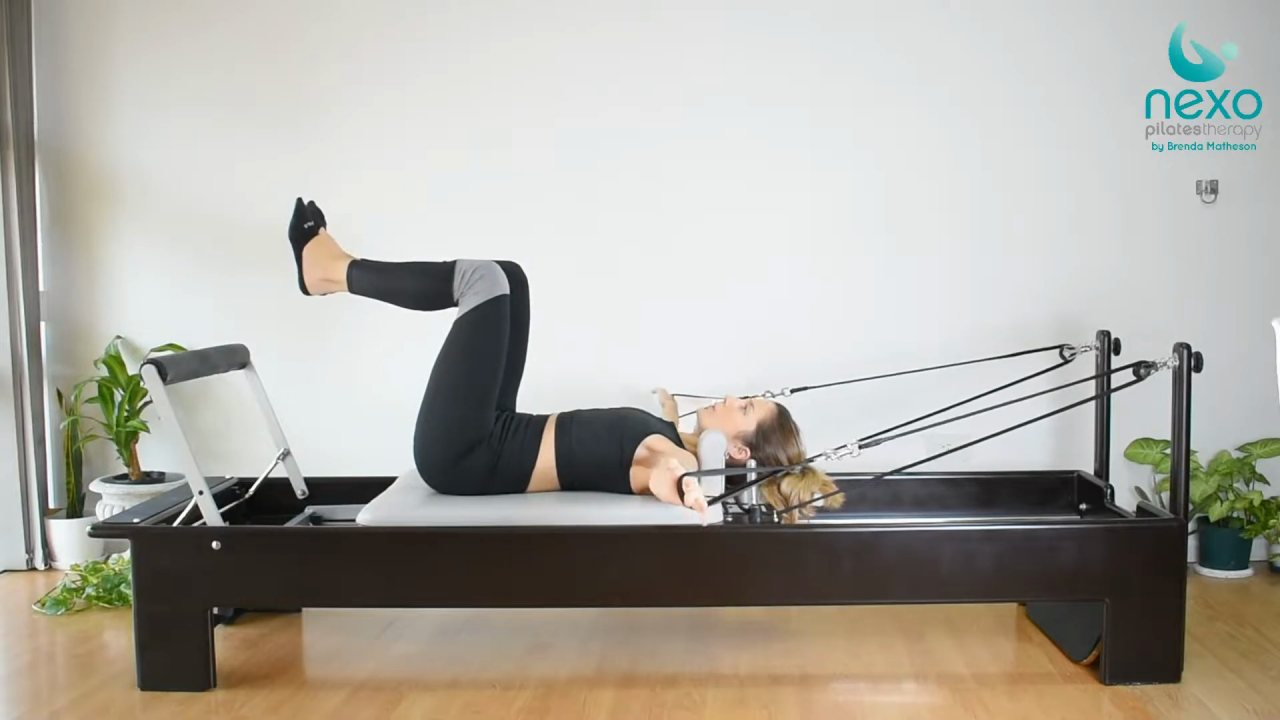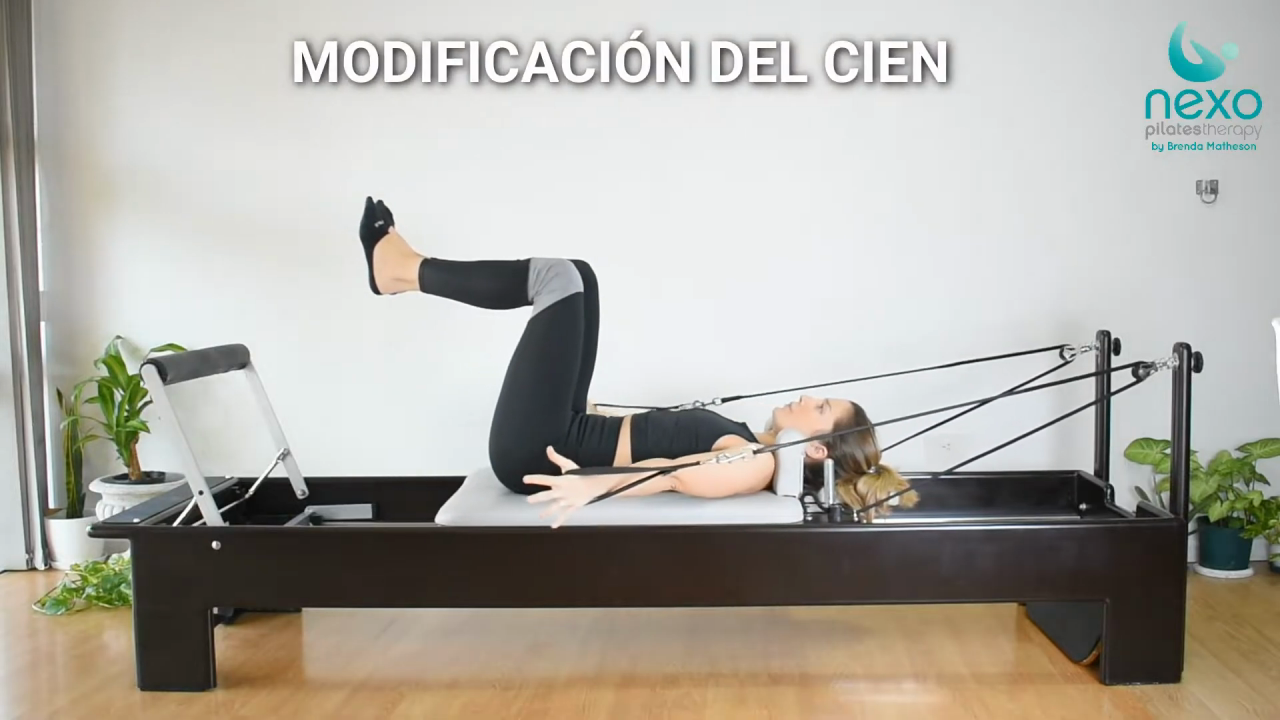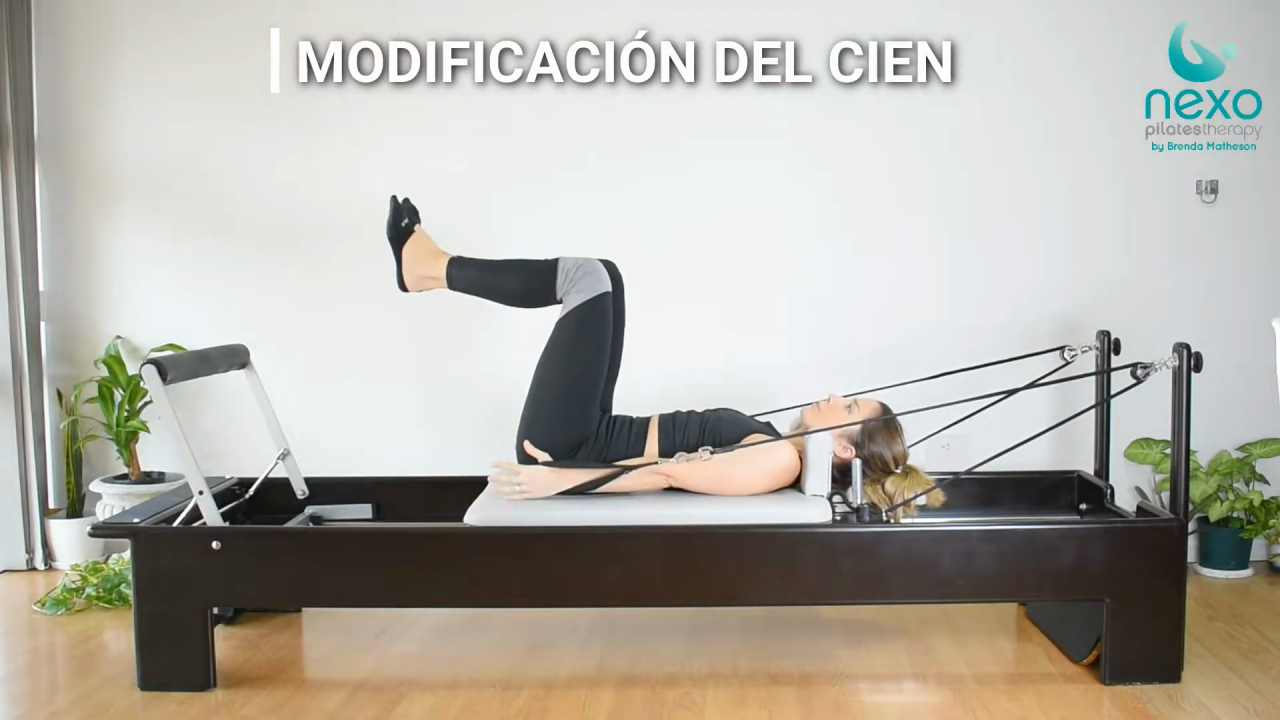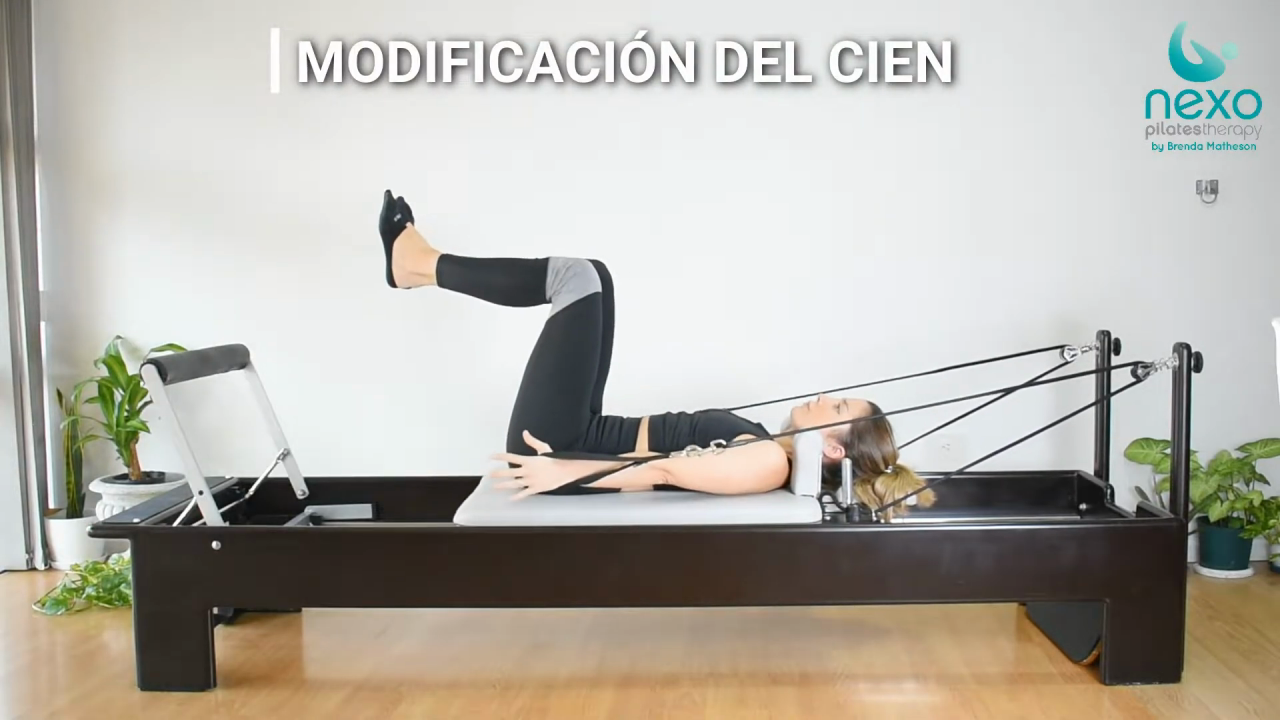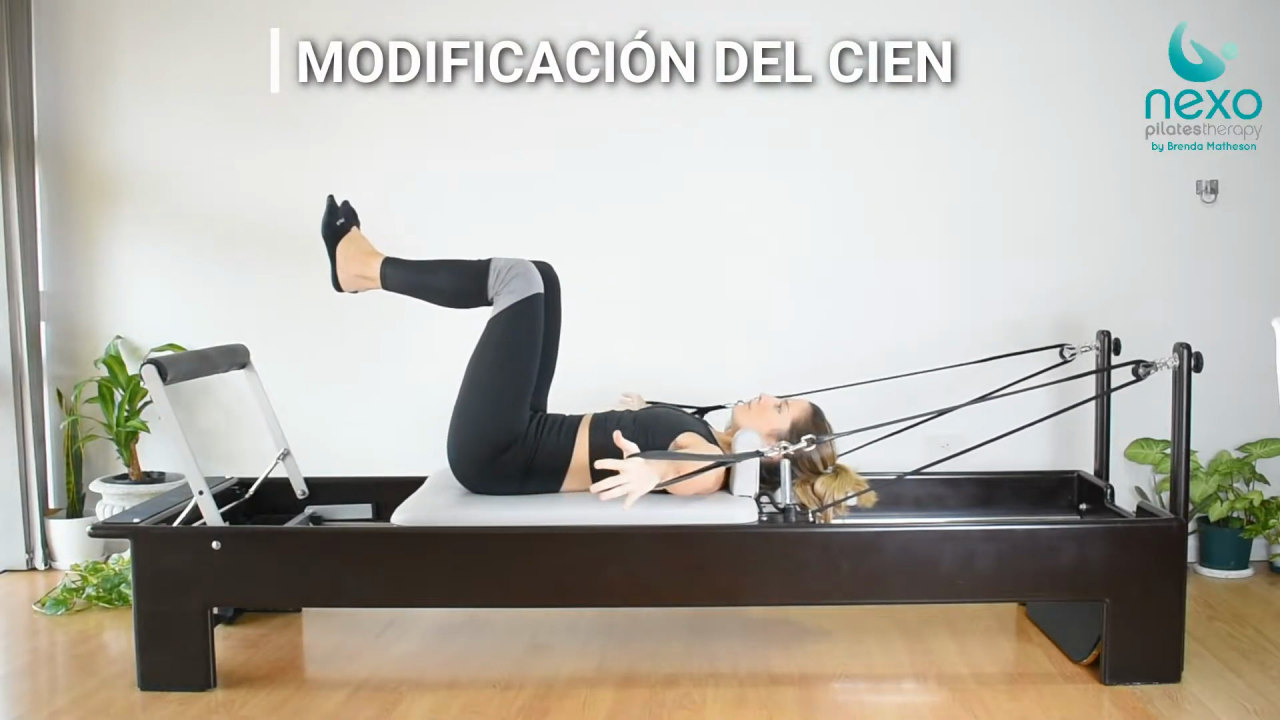
dt=1s
person 1, frame 1
left shoulder: (683, 465)
right shoulder: (681, 445)
left elbow: (662, 477)
left wrist: (677, 486)
right wrist: (669, 405)
left hip: (464, 459)
right hip: (493, 443)
left knee: (484, 279)
right knee: (505, 277)
left ankle: (336, 270)
right ankle: (340, 273)
person 1, frame 2
left shoulder: (757, 466)
right shoulder: (749, 444)
left elbow: (674, 474)
left wrist: (591, 486)
right wrist: (604, 410)
left hip: (536, 454)
right hip: (566, 443)
left knee: (559, 278)
right knee: (573, 277)
left ankle: (407, 271)
right ankle: (409, 273)
person 1, frame 3
left shoulder: (781, 463)
right shoulder: (774, 444)
left elbow: (669, 474)
left wrist: (563, 479)
left hip: (567, 452)
right hip: (590, 442)
left knee: (586, 278)
right knee: (599, 276)
left ankle: (434, 269)
right ankle: (433, 269)
person 1, frame 4
left shoulder: (770, 466)
right shoulder: (763, 446)
left elbow: (666, 470)
left wrist: (569, 471)
left hip: (555, 447)
right hip: (576, 443)
left knee: (576, 278)
right knee: (589, 277)
left ankle: (423, 265)
right ankle: (423, 267)
person 1, frame 5
left shoulder: (709, 465)
right shoulder: (708, 441)
left elbow: (679, 467)
left wrist: (651, 471)
right wrist: (645, 411)
left hip: (494, 456)
right hip: (522, 440)
left knee: (518, 278)
right knee: (537, 276)
left ankle: (368, 268)
right ankle: (371, 272)
